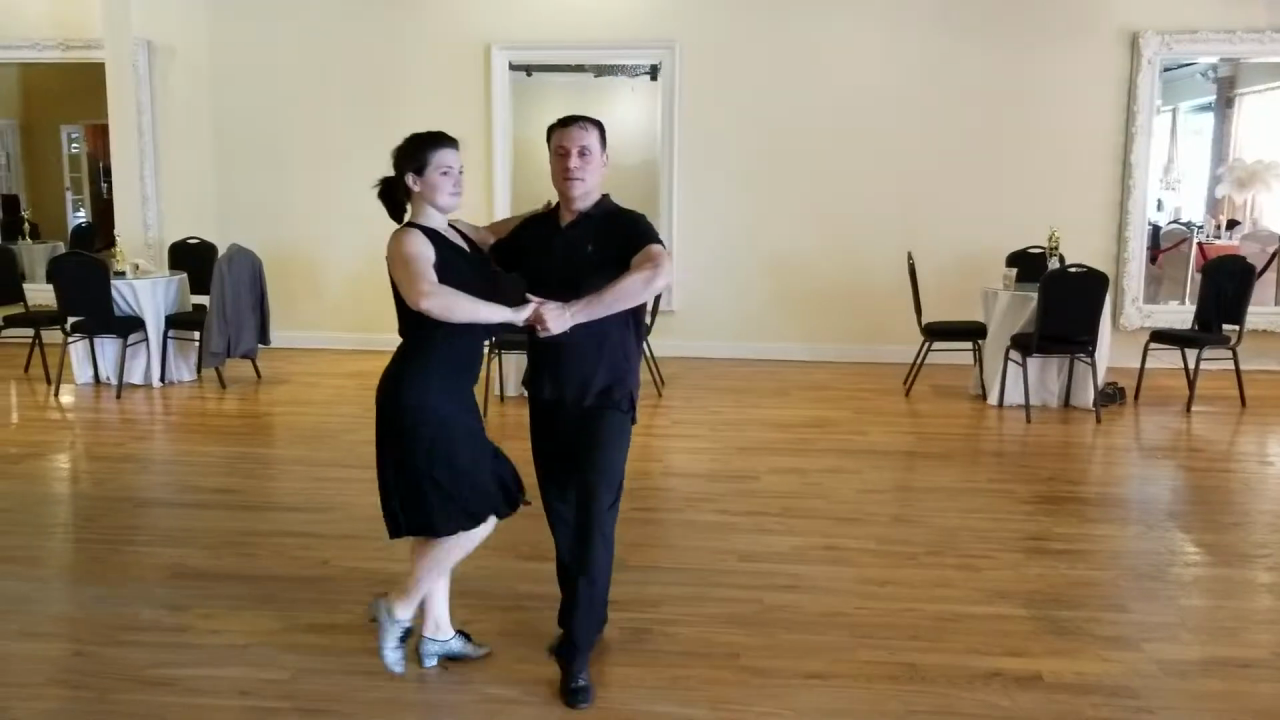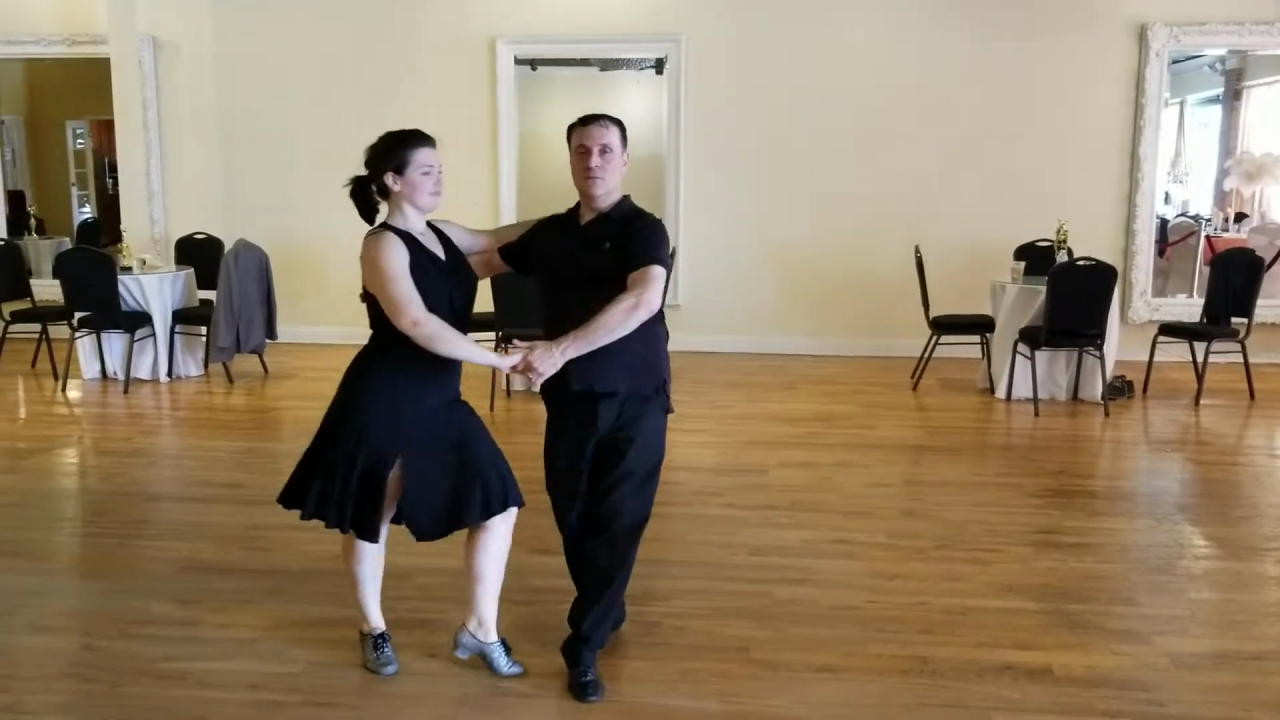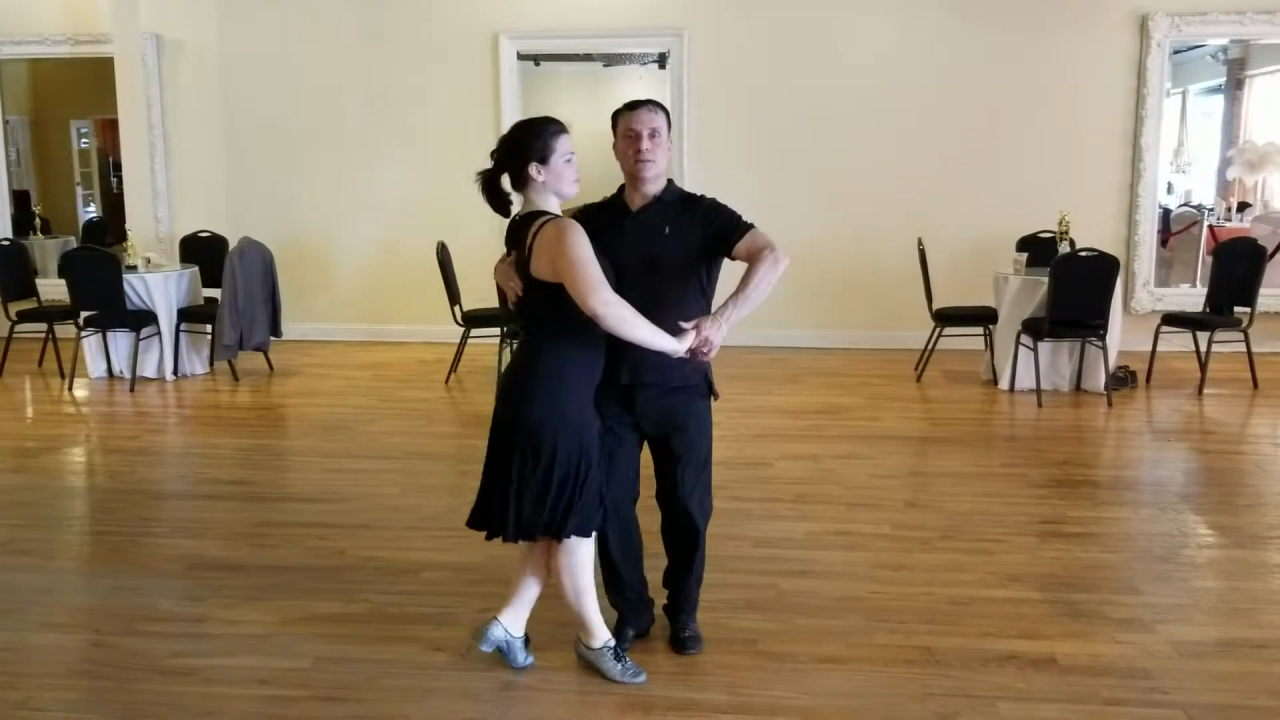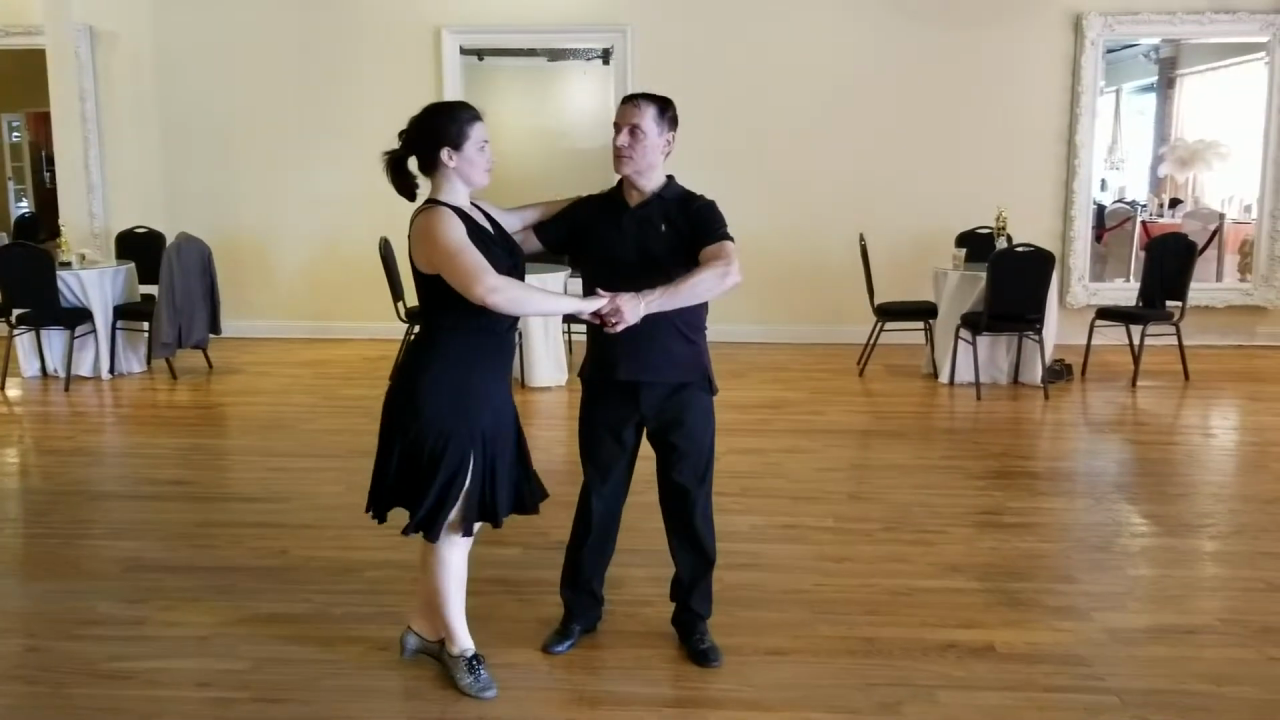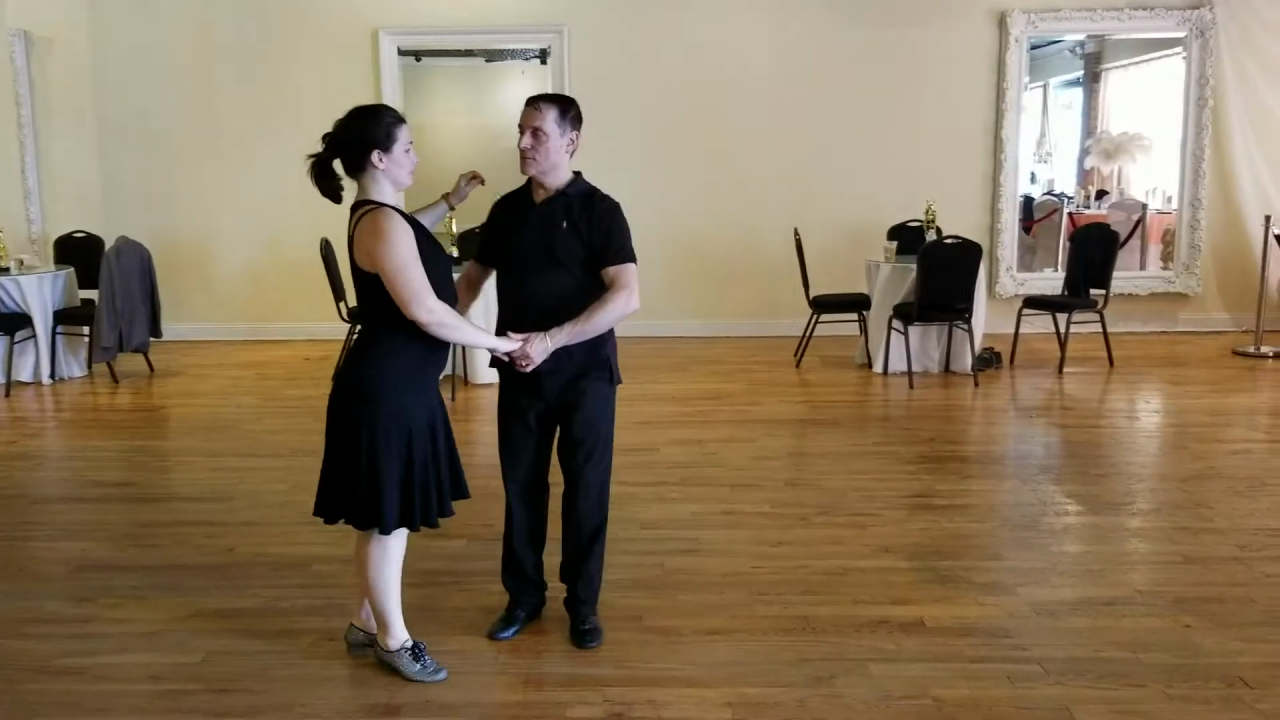
dt=1s
person 1, frame 1
left shoulder: (626, 226)
right shoulder: (533, 231)
left elbow: (658, 273)
left wrist: (570, 313)
left hip: (605, 398)
right hip: (547, 397)
left knee: (594, 520)
right knee: (562, 517)
left ankle: (576, 651)
right ankle: (584, 618)
person 1, frame 2
left shoulder: (641, 228)
right shoulder: (549, 232)
left elbow: (644, 300)
right elbow: (481, 261)
left wrist: (561, 349)
left hip: (636, 399)
right hip: (568, 397)
left knee: (618, 520)
right knee: (572, 518)
left ankle: (584, 644)
right ankle: (605, 611)
person 1, frame 3
left shoulder: (701, 215)
right shoulder: (591, 221)
left elbow: (771, 257)
right elbow: (516, 263)
left wrist: (723, 319)
right wrist: (512, 277)
left hip: (682, 387)
right hip: (611, 388)
left knee: (687, 504)
right knee: (610, 503)
left ankle: (683, 610)
right ankle: (631, 612)
person 1, frame 4
left shoulder: (695, 211)
right shoulder: (588, 213)
left elbow: (727, 272)
right elbow: (513, 240)
left wrist: (642, 302)
left hip: (681, 384)
right hip: (609, 382)
left knee: (688, 502)
right knee: (599, 496)
left ankle: (693, 618)
right ankle: (580, 608)
person 1, frame 5
left shoulder: (598, 210)
right shoulder: (506, 210)
left elbow: (626, 297)
right elbow: (473, 277)
left wrist: (552, 340)
left hip: (584, 373)
right hip: (520, 374)
left knee: (585, 488)
right knee: (520, 485)
left ankle: (583, 602)
right ankle: (523, 596)
person 2, frame 1
left shoulder: (459, 236)
right shoulder: (408, 242)
left elbow: (501, 235)
right elbow: (427, 298)
right wrist: (514, 315)
left hip: (450, 394)
right hip: (418, 398)
left knee: (442, 516)
right knee: (477, 510)
left ankle: (437, 632)
right ankle: (397, 609)
person 2, frame 2
left shoulder: (442, 235)
right shoulder: (384, 245)
left elbow: (493, 240)
right elbow: (414, 324)
right wrist: (497, 360)
left hip: (439, 402)
right hip: (381, 401)
left knee: (497, 504)
right knee: (368, 520)
left ankle: (481, 630)
right ankle: (374, 629)
person 2, frame 3
left shoulder: (524, 227)
right shoulder: (561, 233)
right elbow: (601, 306)
right wrist: (672, 344)
left hip: (537, 391)
right hip: (552, 397)
left knee: (562, 523)
right knee: (571, 525)
left ankle: (509, 624)
right ankle: (595, 639)
person 2, frame 4
left shoulder: (472, 212)
right shoulder: (435, 222)
left elbow: (522, 219)
right elbow: (491, 292)
right wrist: (579, 304)
left hip: (481, 386)
right hip: (442, 391)
left knee: (461, 516)
right knee: (450, 520)
left ankle: (425, 628)
right ankle: (457, 645)
person 2, frame 5
left shoulder: (379, 217)
right shoulder: (381, 224)
right elbow: (425, 312)
left wrist: (450, 202)
right wrist: (496, 342)
left hip: (401, 384)
right hip: (384, 387)
left knee: (387, 515)
right knee: (385, 516)
left ankle: (367, 623)
right ankle: (392, 638)
